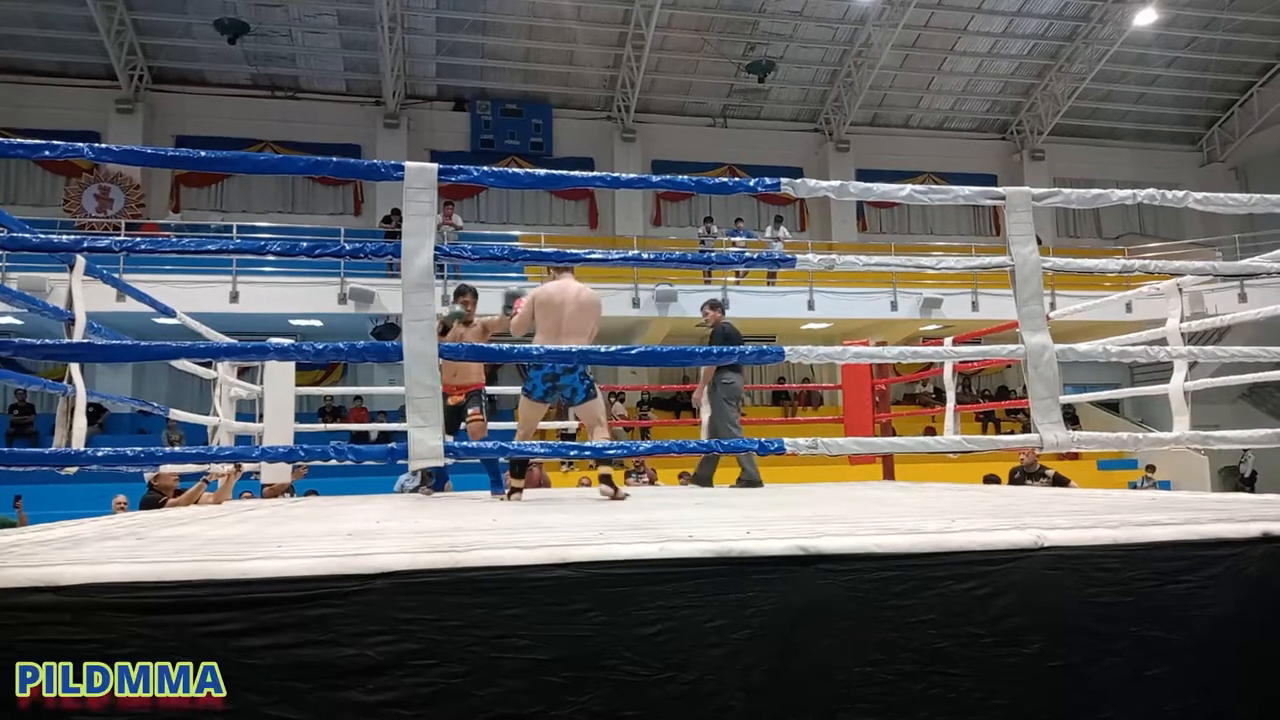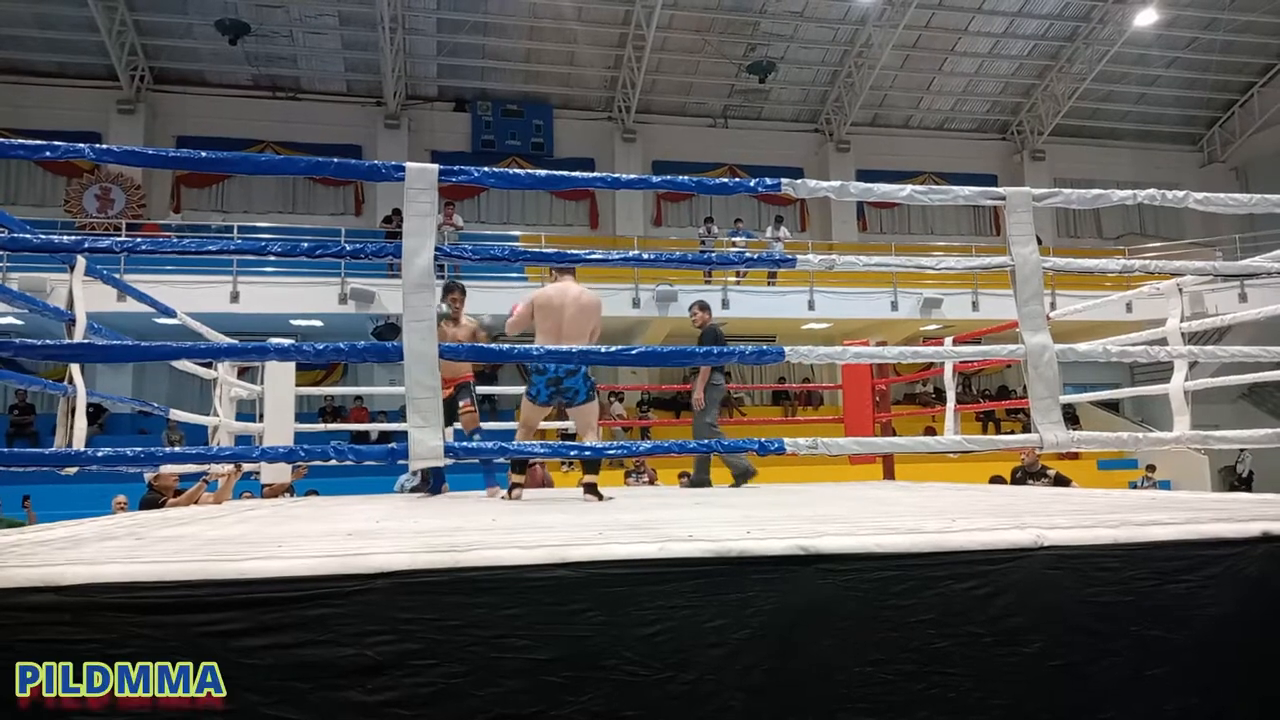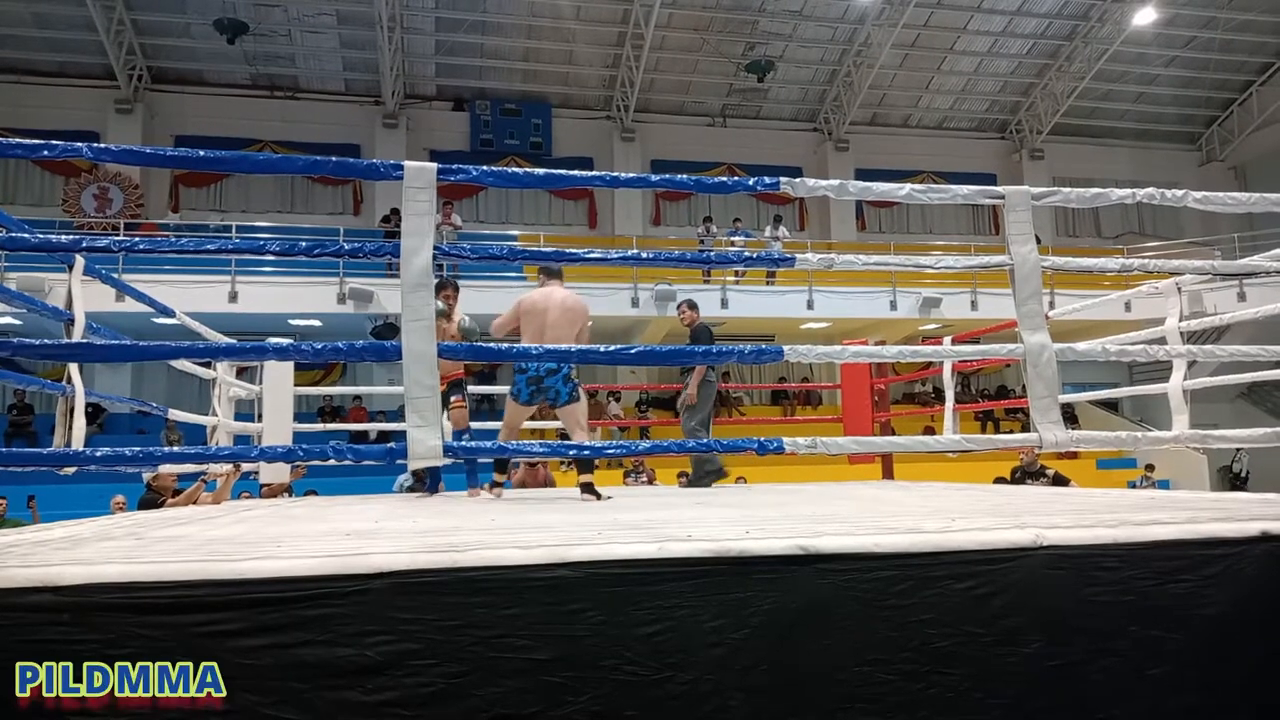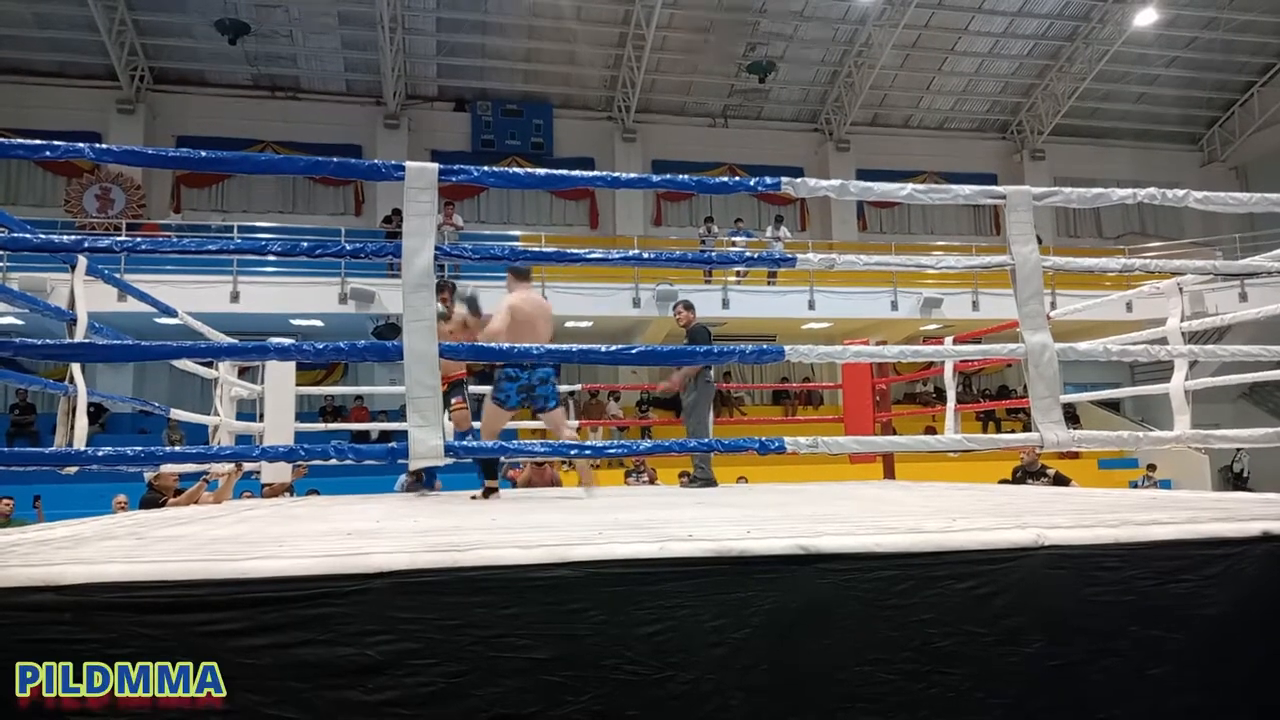
dt=0.2s
person 1, frame 1
left shoulder: (540, 293)
right shoulder: (592, 297)
left elbow: (516, 330)
left wrist: (518, 311)
left hip: (541, 367)
right hip: (575, 368)
left knee: (526, 430)
right knee: (598, 426)
left ankle: (516, 488)
right ankle: (606, 482)
person 1, frame 2
left shoulder: (539, 296)
right shoulder: (593, 300)
left elbow: (511, 330)
left wrist: (517, 314)
left hip: (543, 369)
right hip: (575, 370)
left knee: (526, 428)
right knee: (589, 432)
left ankle: (515, 485)
right ankle: (590, 487)
person 1, frame 3
left shoulder: (526, 300)
right shoulder: (578, 304)
left elbow: (496, 330)
right elbow: (581, 344)
left wrist: (513, 323)
left hip: (527, 370)
right hip: (559, 371)
left knee: (510, 428)
right knee: (580, 432)
left ankle: (497, 482)
right ankle: (588, 487)
person 1, frame 4
left shoulder: (509, 303)
right shoulder: (545, 305)
left elbow: (492, 334)
left wrist: (475, 334)
left hip: (513, 377)
right hip: (543, 375)
left knee: (488, 434)
right knee: (562, 430)
left ankle: (491, 488)
right ankle: (583, 469)
person 2, frame 1
left shoulder: (483, 325)
right shoulder: (443, 325)
left elbow: (505, 322)
left wrist: (510, 309)
right wrist: (443, 326)
left hip: (473, 391)
right hip: (448, 393)
left knee: (478, 434)
left ankle: (497, 485)
right ankle: (441, 481)
person 2, frame 2
left shoulder: (472, 325)
left wrist: (488, 339)
right wrist: (434, 323)
left hip: (462, 383)
left knee: (471, 424)
left ankle: (490, 479)
right ankle: (438, 483)
person 2, frame 3
left shoulder: (462, 321)
left wrist: (472, 340)
left hip: (454, 380)
left knee: (460, 421)
left ankle: (473, 479)
right ankle: (434, 483)
person 2, frame 4
left shoulder: (462, 318)
right shoulder: (426, 319)
left elbow: (479, 329)
right elbow: (415, 345)
left wrist: (474, 307)
right wrist: (430, 320)
left hip: (456, 381)
right hip: (432, 383)
left knee: (462, 425)
right knee: (426, 432)
left ankle: (485, 476)
right ankle: (430, 479)
person 3, frame 1
left shoulder: (719, 331)
right shoulder: (734, 332)
left wrist: (699, 388)
right wrist: (737, 396)
left hip: (722, 382)
right hip: (734, 381)
left knee: (730, 431)
right knee: (714, 431)
left ankle: (750, 476)
right ankle: (703, 475)
person 3, frame 2
left shoulder: (709, 332)
right shoulder: (713, 333)
left wrist: (698, 389)
left hip: (709, 384)
right hip: (711, 385)
left knee: (708, 429)
right knee: (702, 430)
left ankle: (741, 467)
right ankle: (701, 477)
person 3, frame 3
left shoulder: (700, 330)
right shoulder: (696, 333)
left wrist: (693, 386)
right wrist: (688, 389)
left hip: (701, 383)
right hip: (697, 384)
left knee: (691, 426)
right knee: (698, 427)
left ankle: (713, 466)
right ankle: (698, 476)
person 3, frame 4
left shoulder: (699, 330)
right shoulder: (690, 334)
left wrist: (680, 375)
right wrist: (671, 382)
left hip: (699, 383)
right hip: (690, 384)
left knee: (698, 429)
right knee: (694, 430)
left ankle: (704, 476)
right ankle: (700, 475)
